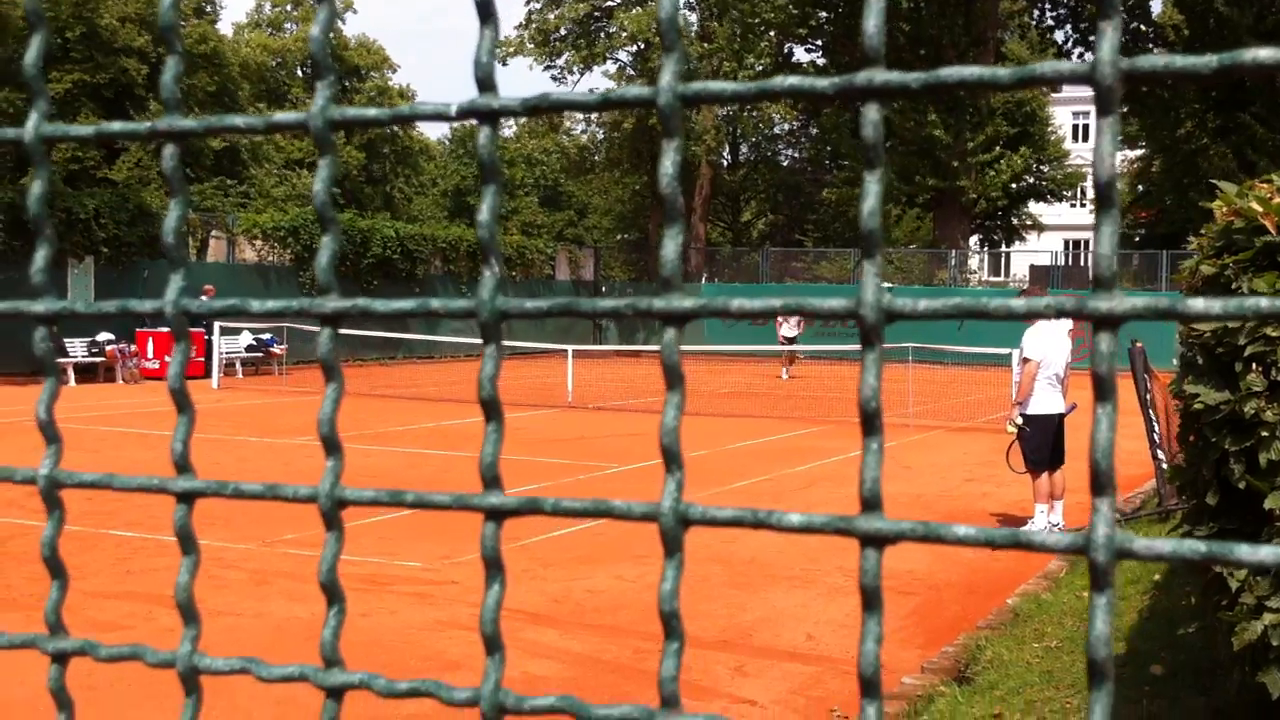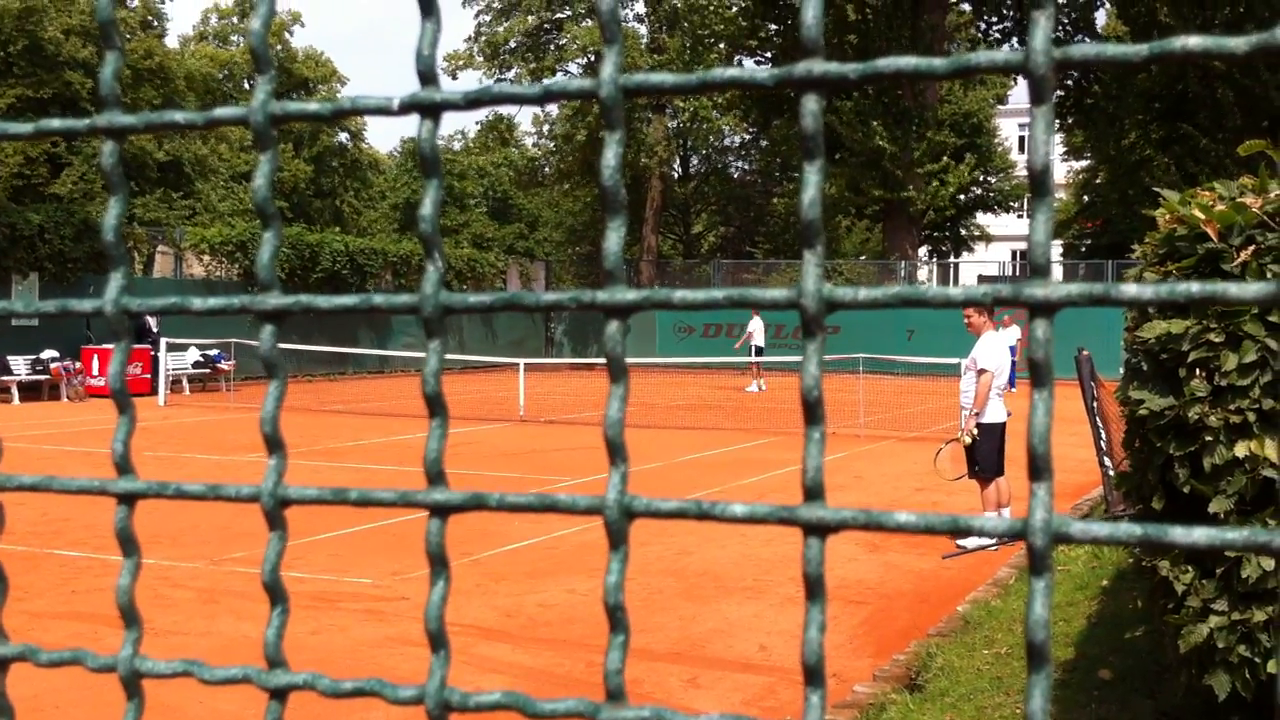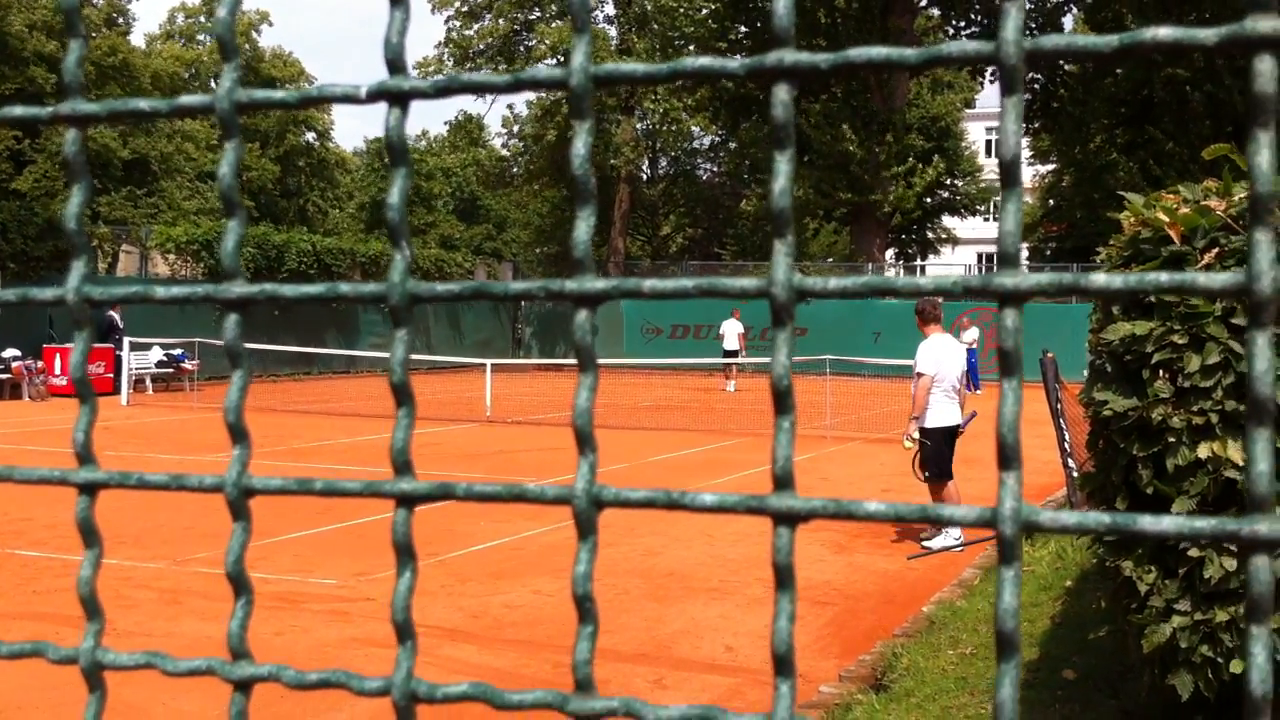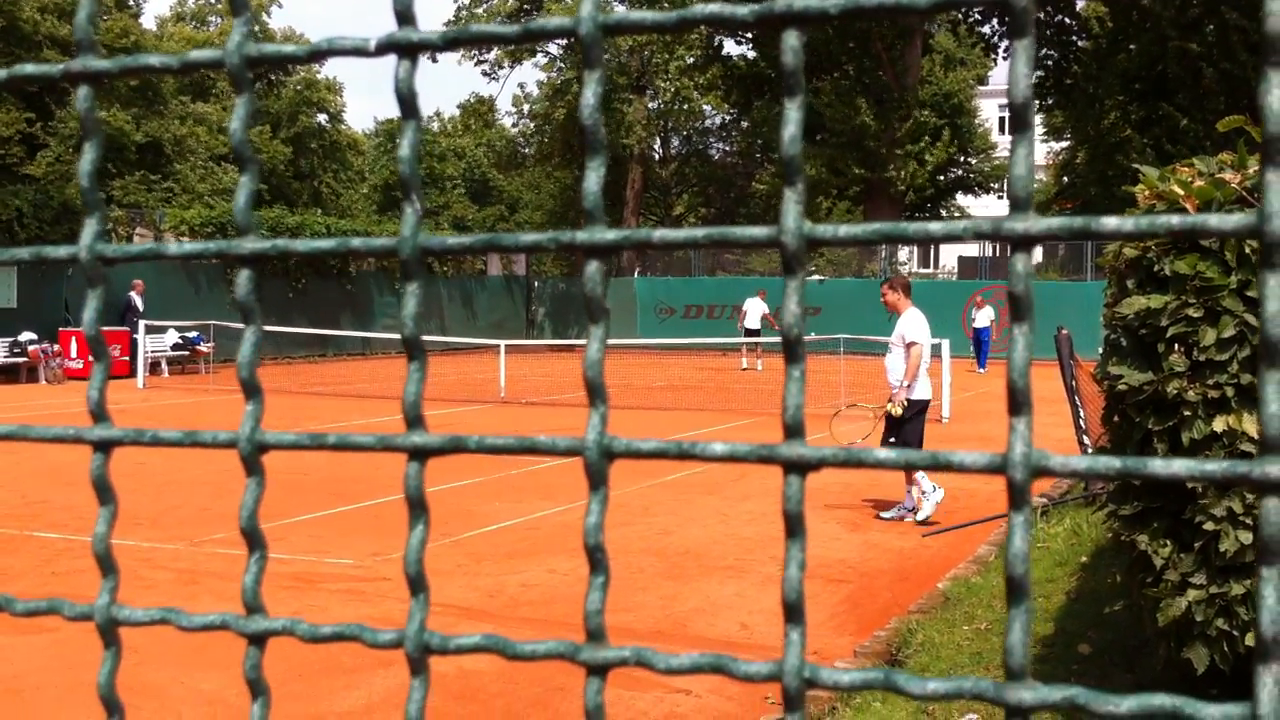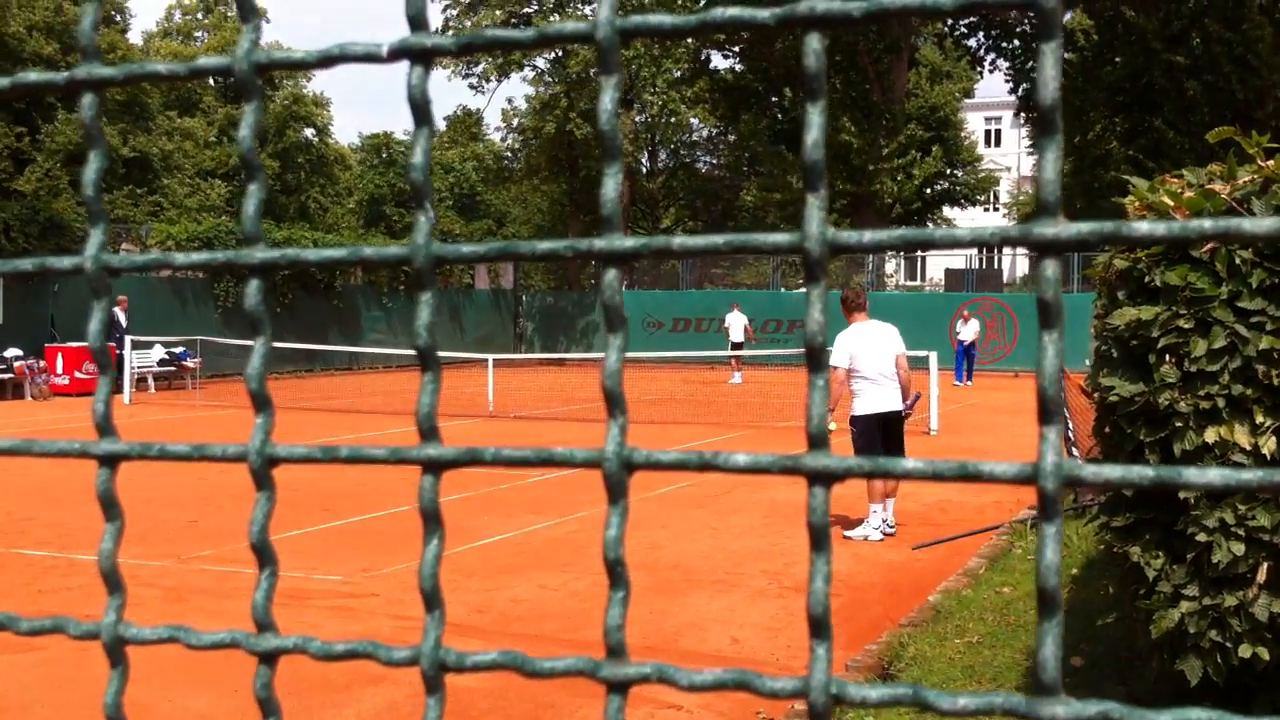
dt=1s
person 1, frame 1
left shoulder: (1034, 333)
right shoulder: (1062, 333)
left elbow: (1030, 372)
right elbow: (1065, 374)
left wrist: (1016, 405)
left hip: (1036, 410)
right hip: (1055, 408)
left knee: (1038, 469)
right knee: (1054, 466)
left ankle: (1039, 523)
right ankle: (1056, 519)
person 1, frame 2
left shoulder: (986, 343)
right shoulder: (998, 342)
left elbow: (985, 381)
left wrist: (972, 416)
left hip: (983, 419)
right hip: (995, 417)
left knee: (985, 477)
right knee: (997, 474)
left ankle: (988, 534)
person 1, frame 3
left shoulder: (928, 347)
right shoulder: (956, 346)
left elbow: (923, 387)
right elbow: (962, 386)
left wrist: (912, 420)
right wrist: (959, 416)
left hip: (934, 422)
right hip: (950, 419)
left knee: (942, 479)
right knee: (932, 475)
left ankle: (953, 534)
right ankle: (939, 527)
person 1, frame 4
left shoulder: (911, 318)
right shoulder: (907, 319)
left elbow: (915, 355)
left wrist: (903, 388)
right wrist: (899, 391)
left hip: (911, 395)
right hip: (912, 395)
left knee: (893, 447)
right knee: (908, 449)
left ankle: (929, 489)
right ankle: (911, 504)
person 1, frame 5
left shoulder: (845, 338)
right shoulder: (890, 330)
left elbow: (839, 379)
right elbow: (904, 370)
left wrist: (830, 411)
right wrist: (907, 401)
left hip: (866, 410)
right hip: (893, 407)
left ankle: (874, 525)
right ankle: (888, 519)
